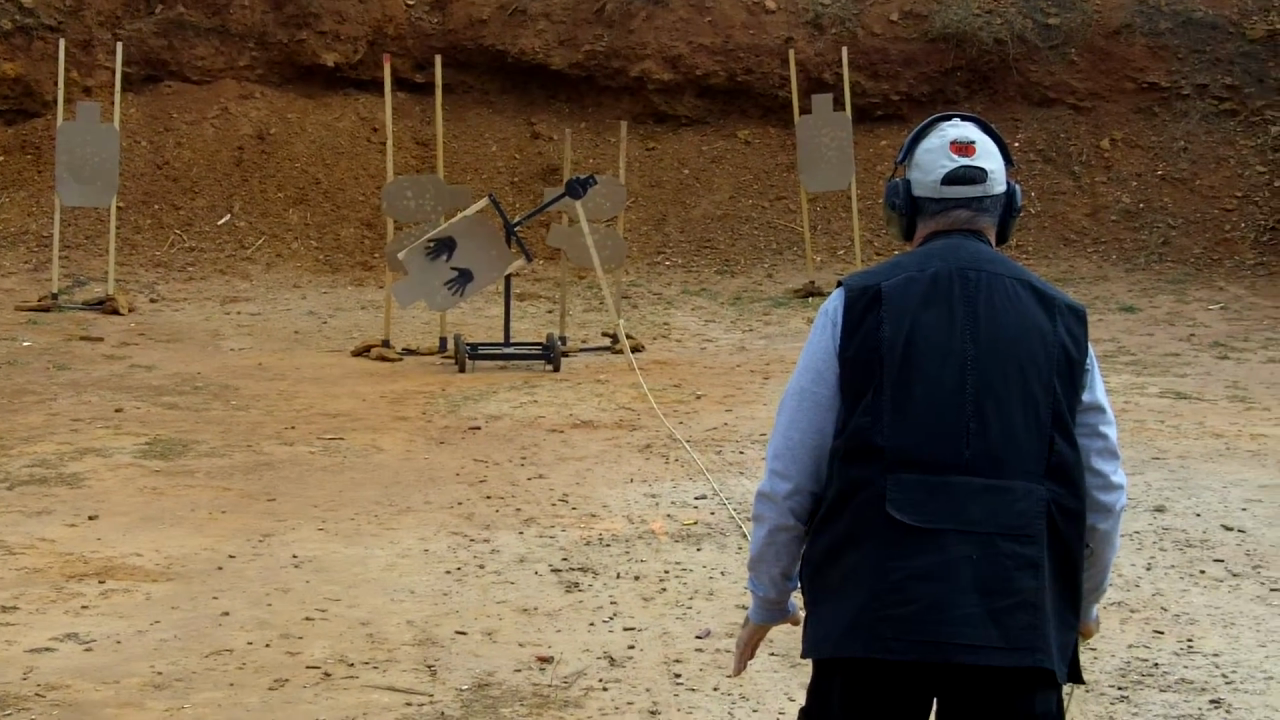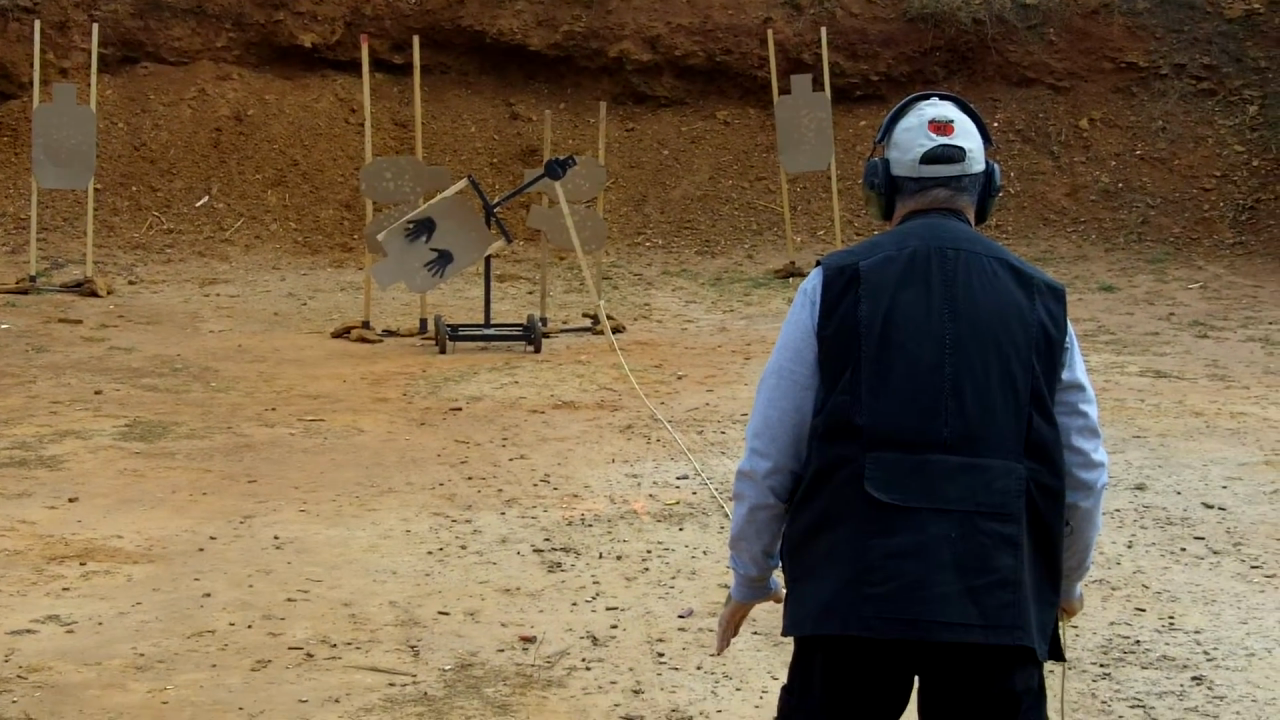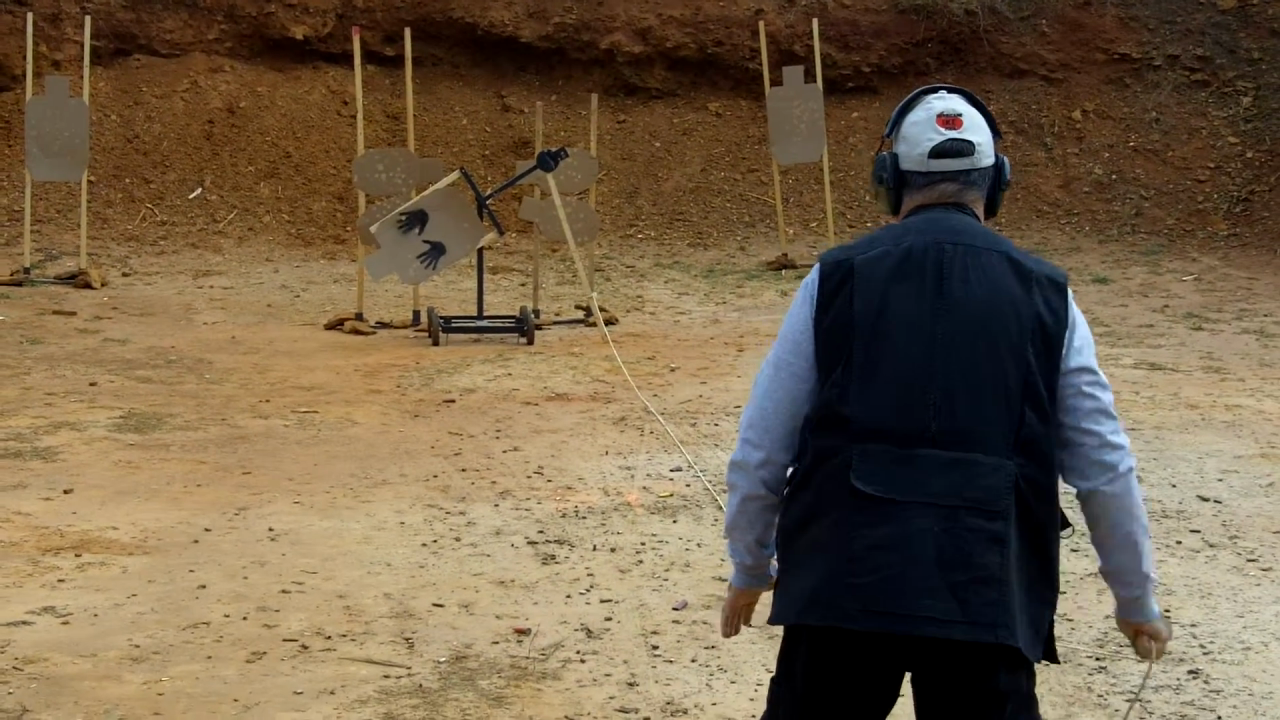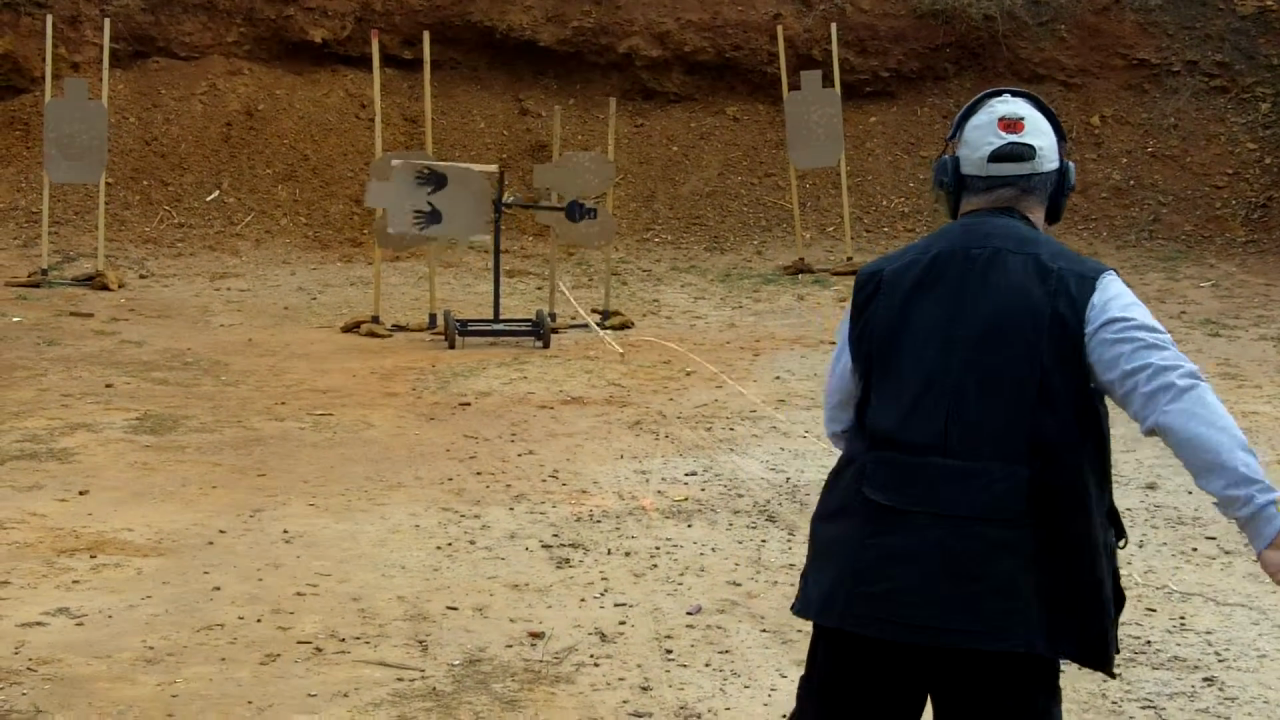
dt=0.4s
person 1, frame 1
left shoulder: (858, 304)
right shoulder: (1061, 320)
left elbow: (788, 481)
right elbow: (1103, 492)
left wrist: (768, 598)
right wrist: (1081, 602)
left hip: (873, 611)
right hip: (1016, 618)
person 1, frame 2
left shoulder: (836, 283)
right shoulder: (1040, 299)
left elbow: (768, 458)
right elbow: (1083, 469)
left wrist: (750, 576)
right wrist: (1066, 579)
left hip: (855, 586)
right hip: (996, 592)
person 1, frame 3
left shoulder: (838, 277)
right shoulder: (1040, 296)
left elbow: (765, 446)
right elbow: (1101, 462)
left wrist: (750, 566)
right wrist: (1135, 594)
left hip: (845, 578)
right hip: (987, 589)
person 1, frame 4
left shoulder: (883, 282)
right shoulder: (1083, 288)
left elbow: (842, 423)
right elbow: (1173, 396)
left hip: (873, 574)
right hip: (1009, 590)
